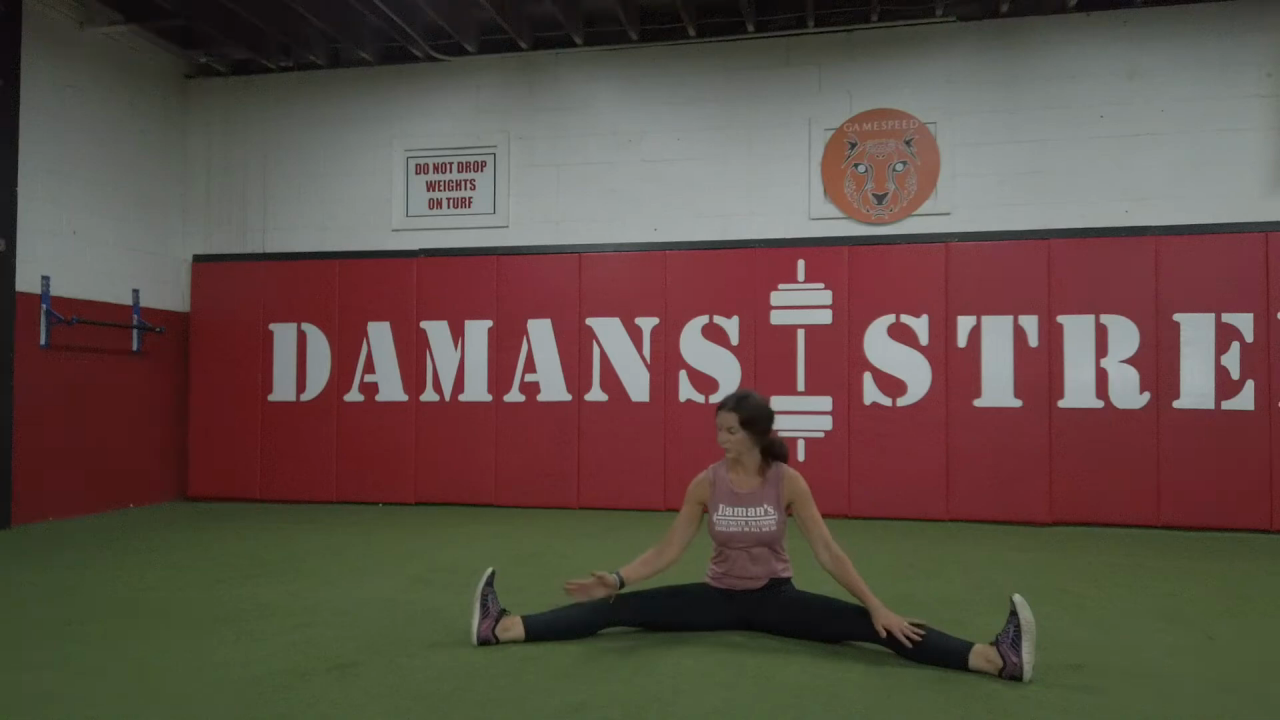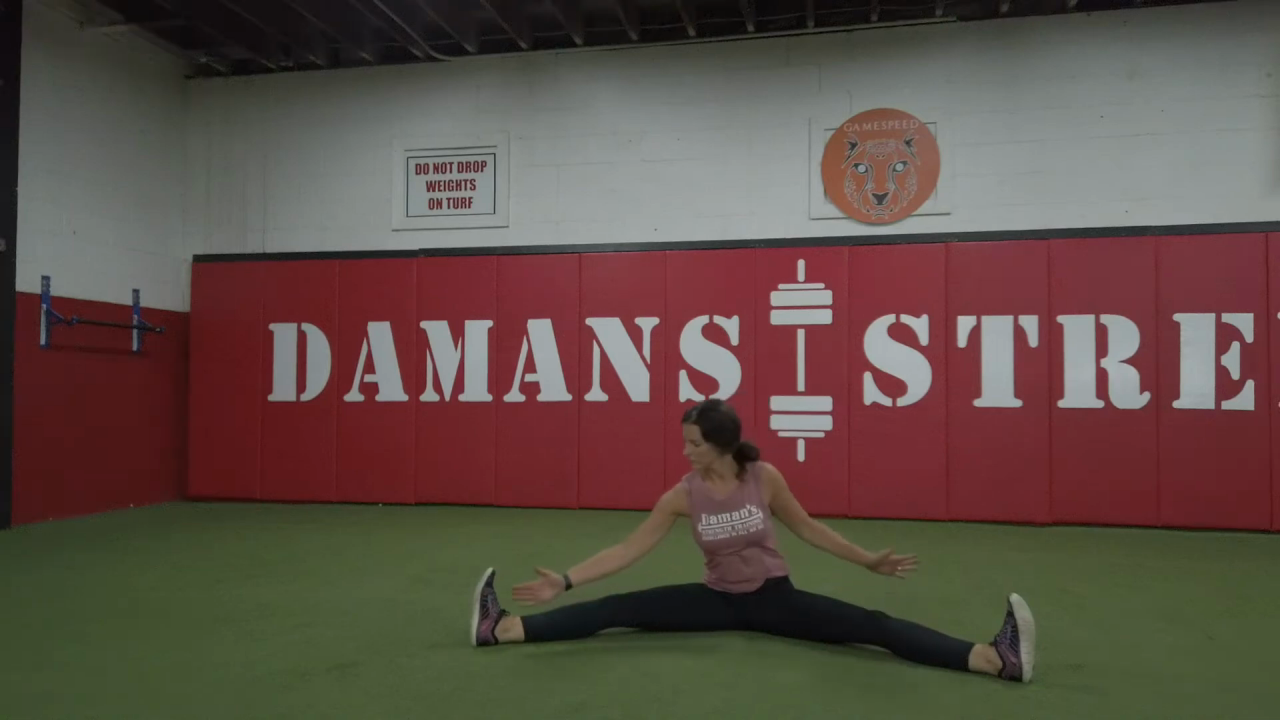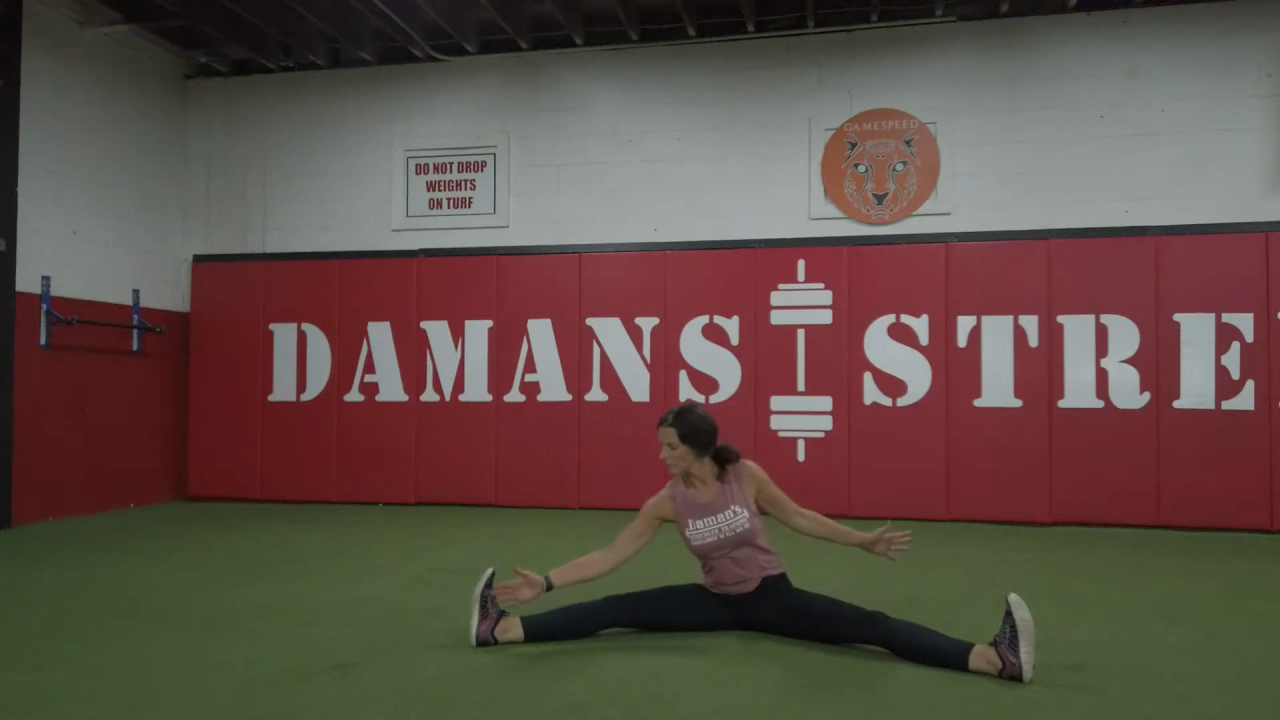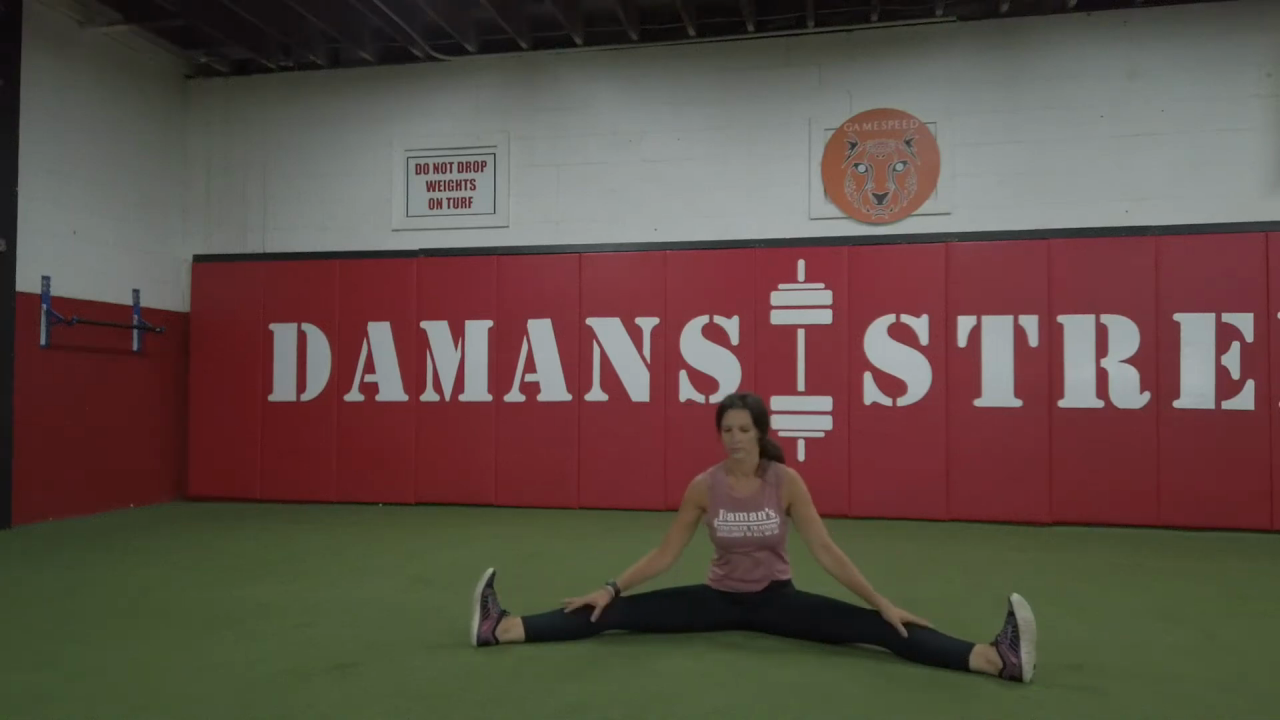
dt=0.7s
person 1, frame 1
left shoulder: (788, 481)
right shoulder: (705, 483)
left elbow: (827, 550)
right elbow: (668, 549)
left wrist: (877, 605)
right wrist: (616, 579)
left hip: (775, 598)
right hip: (719, 597)
left knee: (862, 625)
right knee: (621, 609)
left ankle: (996, 658)
right ankle: (502, 627)
person 1, frame 2
left shoulder: (765, 477)
right shoulder: (682, 495)
left elbow: (807, 527)
right elbow: (627, 550)
left wrist: (869, 561)
right wrist: (564, 581)
left hip: (773, 596)
right hip: (718, 599)
left knee: (870, 626)
right knee: (618, 610)
left ankle: (997, 659)
right ankle: (501, 629)
person 1, frame 3
left shoulder: (747, 475)
right shoulder: (666, 501)
left elbow: (796, 516)
right elbow: (611, 554)
left wrist: (864, 541)
right wrist: (544, 583)
left hip: (771, 594)
right hip: (716, 600)
left knee: (867, 625)
right knee: (615, 611)
left ankle: (996, 658)
right ankle: (500, 626)
person 1, frame 4
left shoulder: (786, 482)
right shoulder: (703, 486)
left elbow: (826, 551)
right elbow: (665, 552)
left wrist: (884, 603)
right wrist: (610, 589)
left hip: (776, 599)
right hip: (720, 598)
left knee: (872, 628)
right knee: (618, 615)
left ankle: (998, 659)
right ankle: (501, 627)
